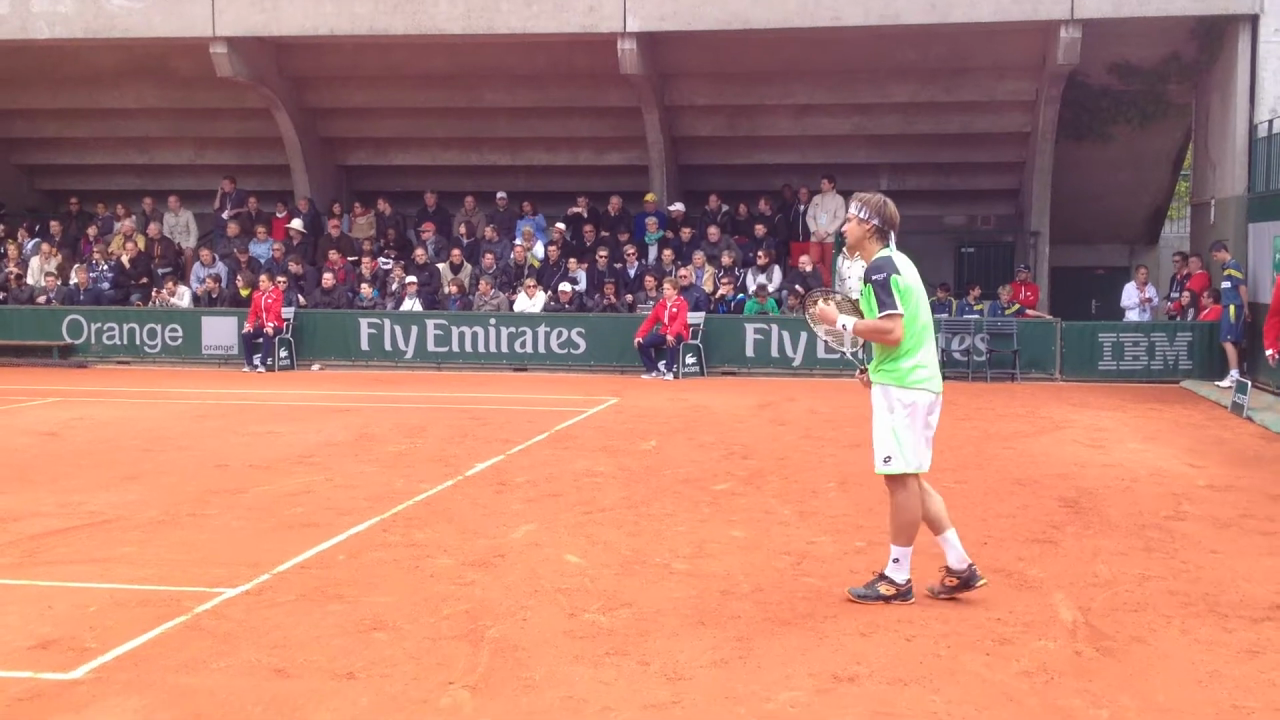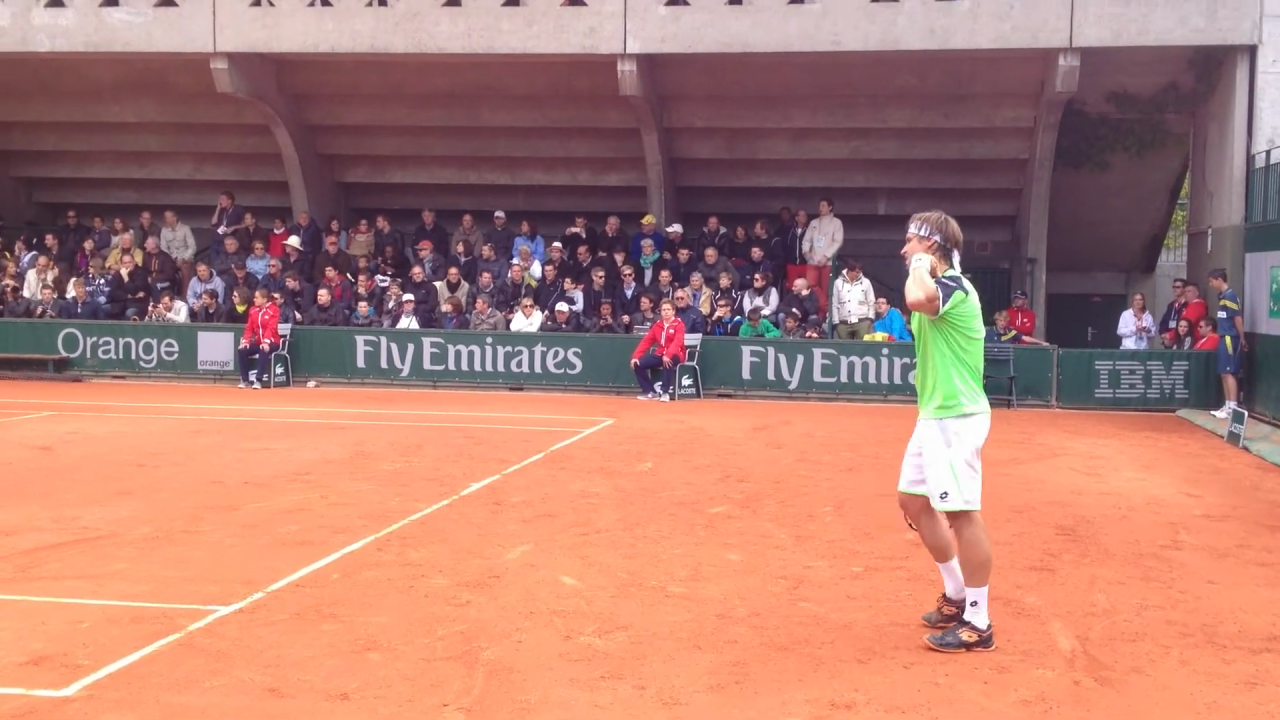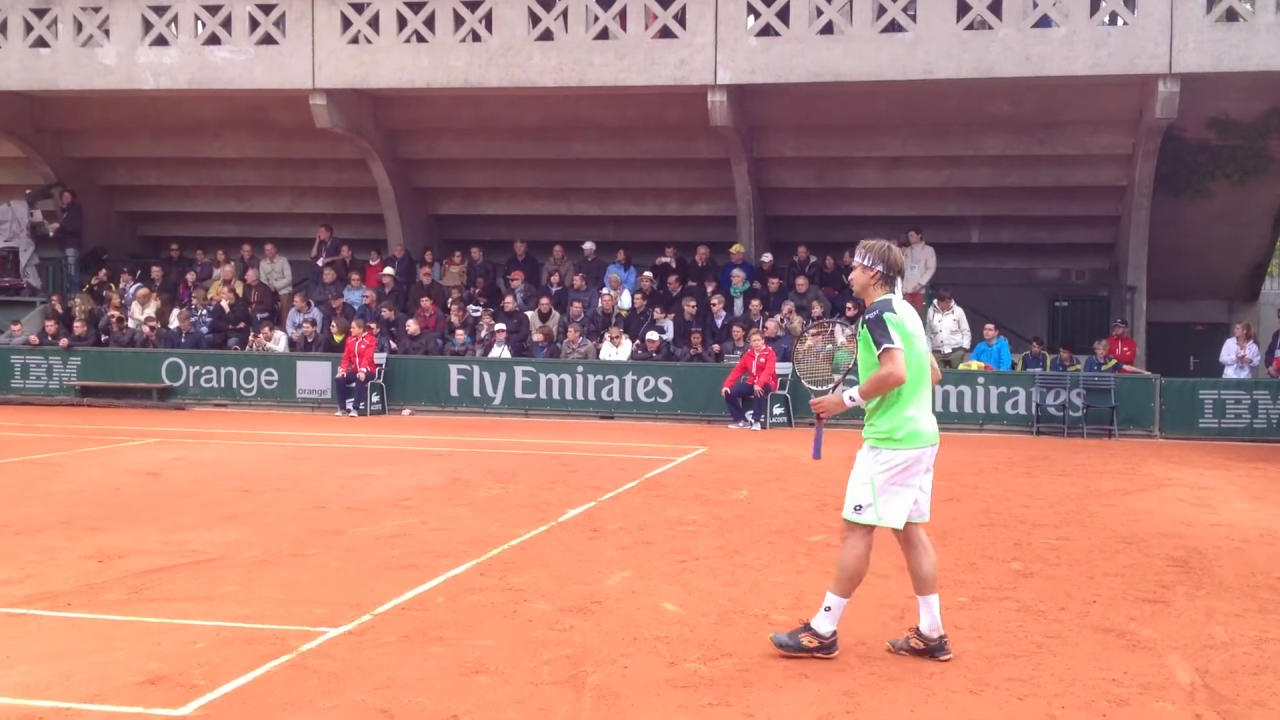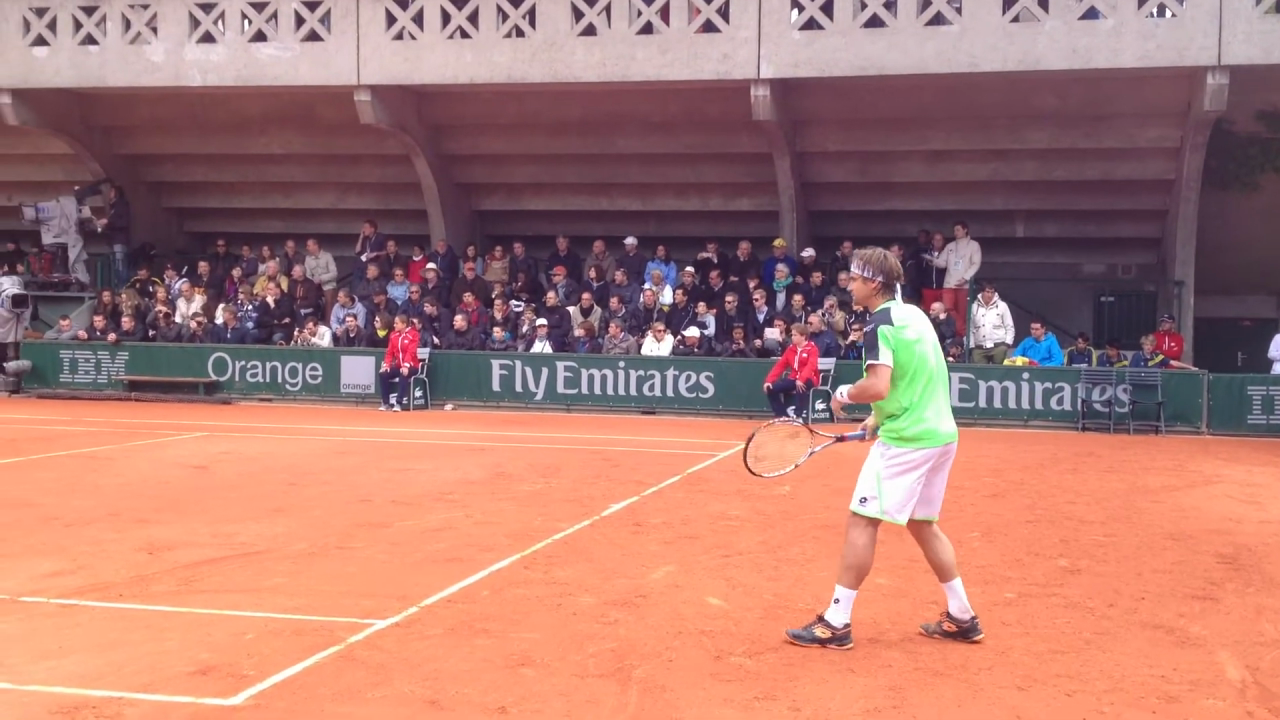
dt=1s
person 1, frame 1
left shoulder: (880, 268)
right shoulder: (896, 262)
left elbow: (892, 332)
left wrist: (840, 321)
right wrist: (877, 369)
left hip: (902, 386)
right hip: (919, 382)
left knee: (901, 479)
right knee: (909, 479)
left ankle: (897, 578)
right ankle: (960, 566)
person 1, frame 2
left shoulder: (951, 285)
right shoulder: (944, 286)
left elbow: (916, 300)
left wrist: (921, 266)
left hip: (955, 418)
right hip: (936, 416)
left knee: (961, 514)
right knee: (913, 500)
left ankle: (978, 622)
right ankle: (957, 594)
person 1, frame 3
left shoulder: (878, 313)
right shoulder: (904, 311)
left elbow: (896, 372)
right elbow: (933, 373)
left wrist: (847, 398)
left hip: (892, 442)
right hip: (921, 437)
left knee: (856, 531)
right knee: (910, 530)
left ankle: (822, 631)
right ankle: (931, 633)
person 1, frame 4
left shoulder: (881, 324)
right shoulder: (914, 315)
left elbow: (877, 389)
left wrist: (845, 393)
right wrist: (879, 417)
left hip: (906, 441)
right hip: (939, 434)
left knee: (861, 523)
right knee: (920, 524)
left ankle: (834, 622)
right ankle: (962, 616)
